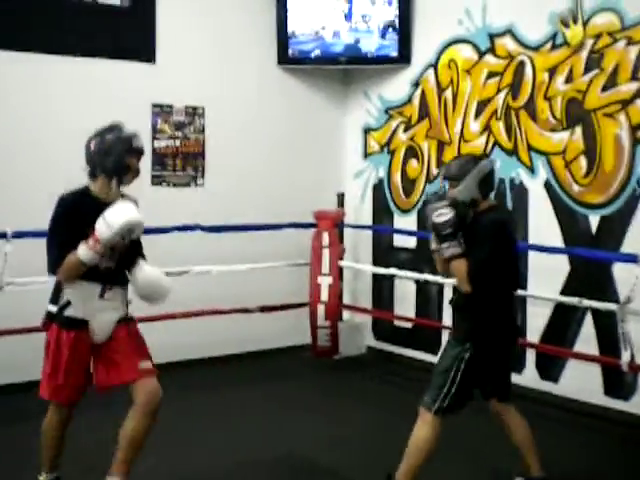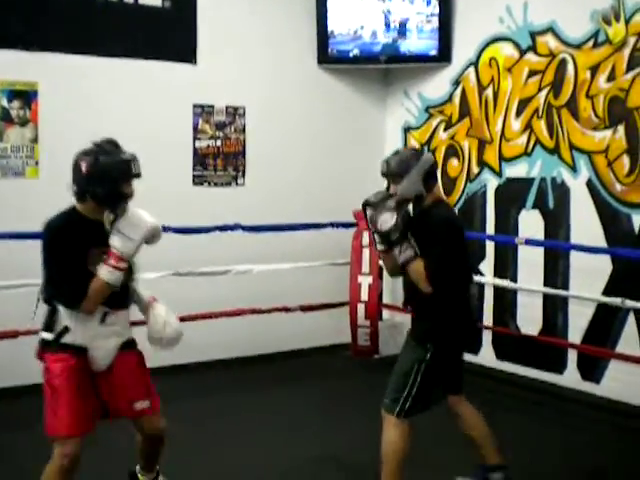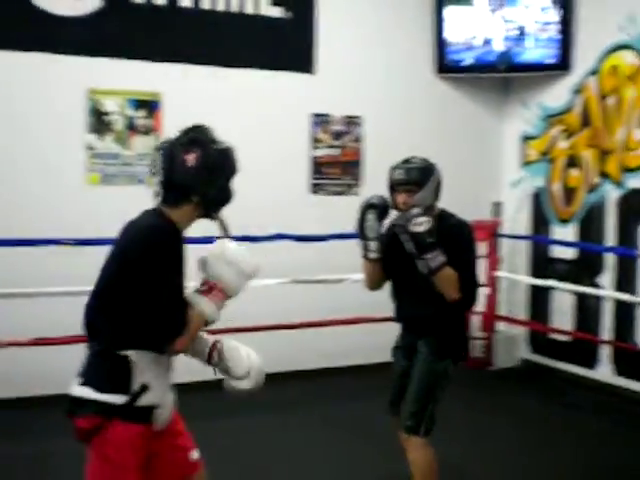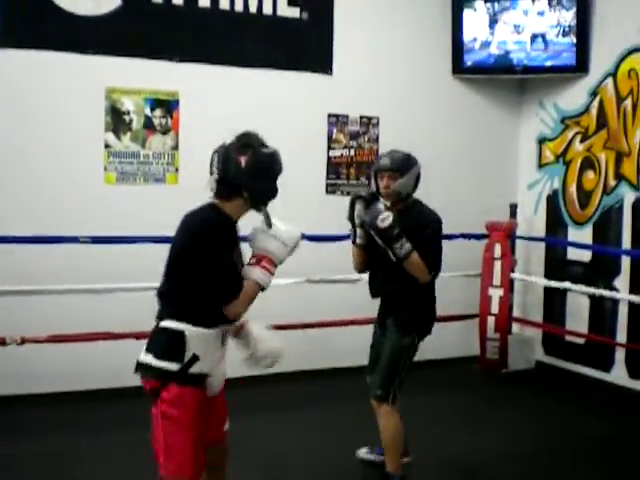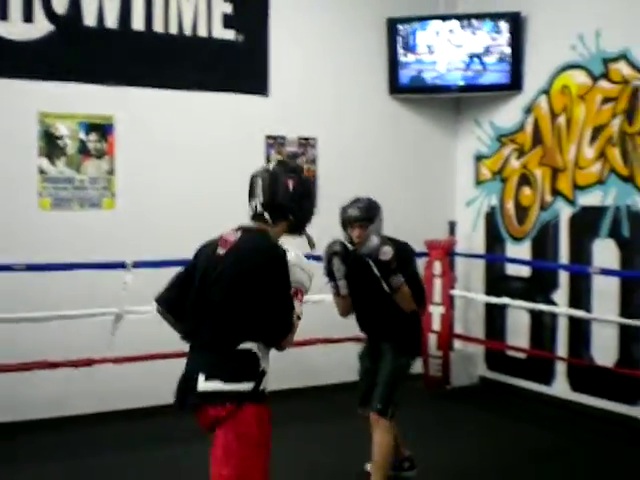
dt=1s
person 1, frame 1
left shoulder: (127, 207)
right shoulder: (71, 205)
right elbow: (63, 274)
left wrist: (146, 273)
right wrist: (101, 237)
left hip: (115, 318)
right hip: (71, 319)
left knee: (150, 396)
right knee: (62, 408)
person 1, frame 2
left shoulder: (125, 220)
right shoulder: (60, 230)
right elbow: (86, 303)
left wrist: (150, 305)
right wrist: (121, 253)
left hip: (116, 341)
right hip: (70, 345)
left knee: (153, 427)
right knee: (68, 451)
person 1, frame 3
left shoulder: (161, 234)
right shoulder: (153, 236)
right elbow: (173, 338)
left wrist: (219, 352)
right wrist: (220, 288)
left hip: (148, 400)
right hip: (116, 404)
person 1, frame 4
left shoulder: (221, 225)
right shoulder: (204, 224)
right elbow: (233, 306)
left wrist: (247, 333)
right wrist: (267, 259)
left hip: (204, 364)
right hip: (177, 367)
person 1, frame 5
left shoulder: (216, 245)
right shoulder: (267, 252)
left elbow: (167, 305)
right elbow: (282, 339)
right wrist: (297, 292)
left hip: (204, 380)
right hip: (236, 387)
person 2, frame 1
left shoulder: (492, 224)
right shoulder: (483, 220)
left elbow: (468, 283)
right elbow: (446, 270)
left wrist: (449, 235)
right wrist: (440, 232)
left hip: (478, 330)
right hip: (495, 327)
left knee: (430, 412)
right knee: (501, 404)
person 2, frame 2
left shoulder: (440, 221)
right shoulder: (421, 214)
left elbow: (429, 283)
right elbow: (395, 268)
left wrist: (399, 239)
right wrist: (383, 233)
left hip: (437, 325)
right hip: (452, 324)
left knee: (393, 414)
right knee: (452, 397)
person 2, frame 3
left shoulder: (455, 230)
right shoulder: (397, 227)
left elbow: (456, 292)
right elbow: (374, 282)
left wrist: (427, 246)
right wrist: (371, 236)
left hip: (440, 338)
right hip: (410, 334)
left knee: (414, 431)
right knee: (401, 417)
person 2, frame 4
left shoulder: (425, 219)
right shoulder: (380, 214)
left elbow: (426, 274)
right elbow: (360, 266)
left wrist: (394, 238)
right wrist: (359, 225)
left hip: (411, 314)
right hip: (388, 310)
left knee: (381, 397)
right knee: (376, 382)
right ankle: (396, 446)
person 2, frame 5
left shoulder: (400, 251)
right shoulder: (350, 258)
left elbow: (413, 306)
right elbow: (345, 310)
left wrist: (388, 270)
right wrist: (338, 275)
left hip: (400, 341)
right hip: (374, 339)
left knee: (379, 414)
right knee: (369, 407)
